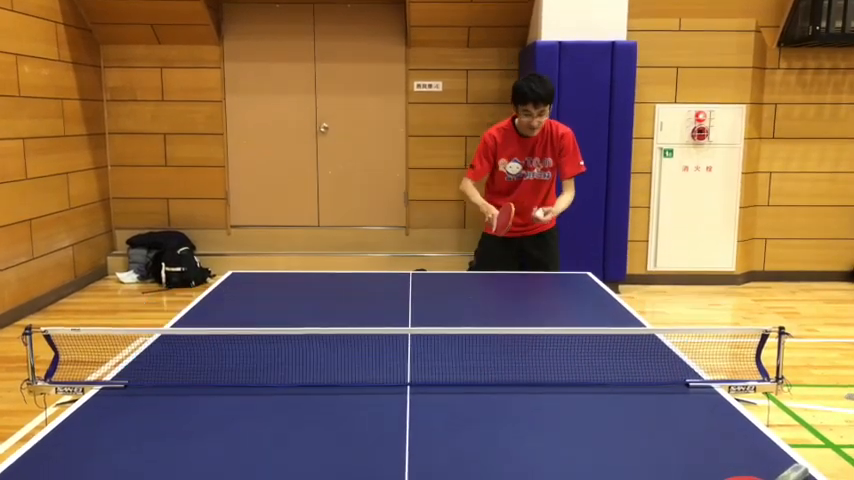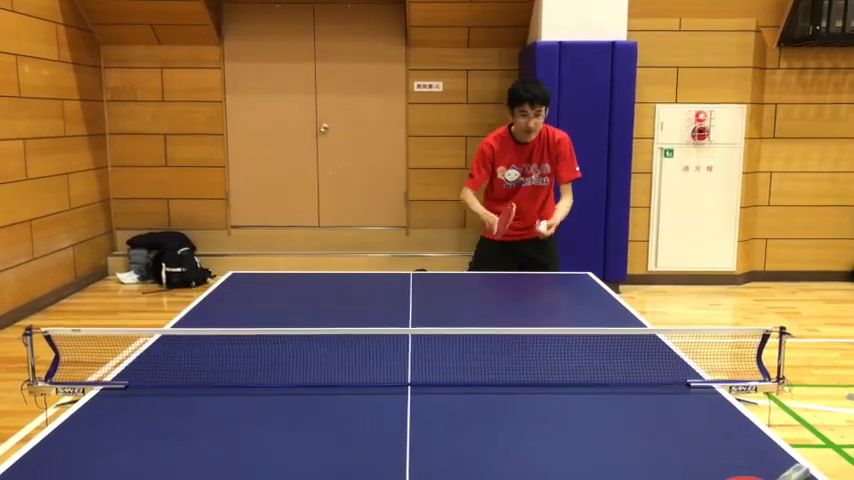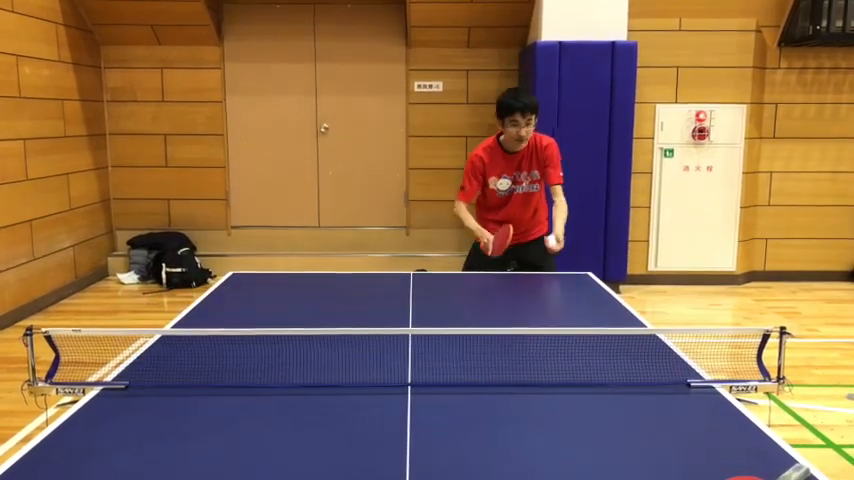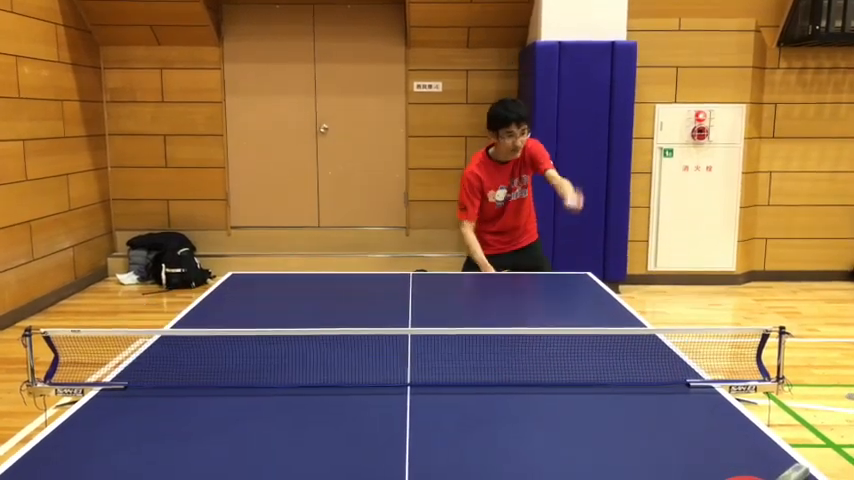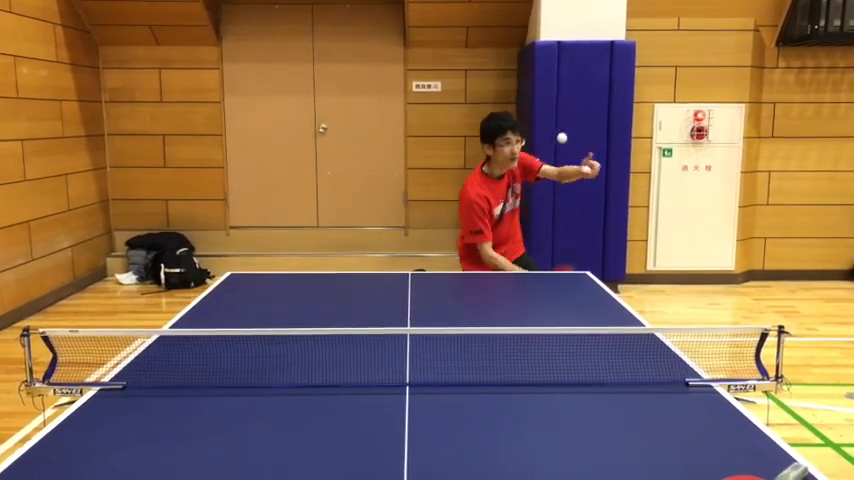
dt=0.2s
person 1, frame 1
left shoulder: (563, 136)
right shoulder: (495, 137)
left elbow: (569, 189)
right elbow: (467, 184)
left wrist: (554, 211)
right wrist: (486, 208)
left hip: (541, 232)
person 1, frame 2
left shoulder: (559, 142)
right shoulder: (492, 145)
left elbow: (566, 194)
right elbow: (467, 192)
left wrist: (554, 221)
right wrist: (487, 217)
left hip: (540, 235)
right hip: (499, 235)
person 1, frame 3
left shoulder: (545, 146)
right shoulder: (481, 157)
left elbow: (558, 195)
right elbow: (461, 205)
left wrist: (558, 231)
right wrist: (481, 233)
left hip: (533, 238)
right hip: (492, 238)
person 1, frame 4
left shoulder: (531, 150)
right shoulder: (475, 173)
left elbow: (556, 179)
right elbow: (466, 227)
left wrist: (569, 195)
right wrist: (485, 267)
left hip: (526, 243)
right hip: (488, 249)
person 1, frame 5
left shoulder: (518, 162)
right shoulder: (474, 193)
left elbow: (557, 174)
right elbow: (486, 253)
left wrist: (582, 171)
left hip: (515, 256)
right hip: (482, 266)
